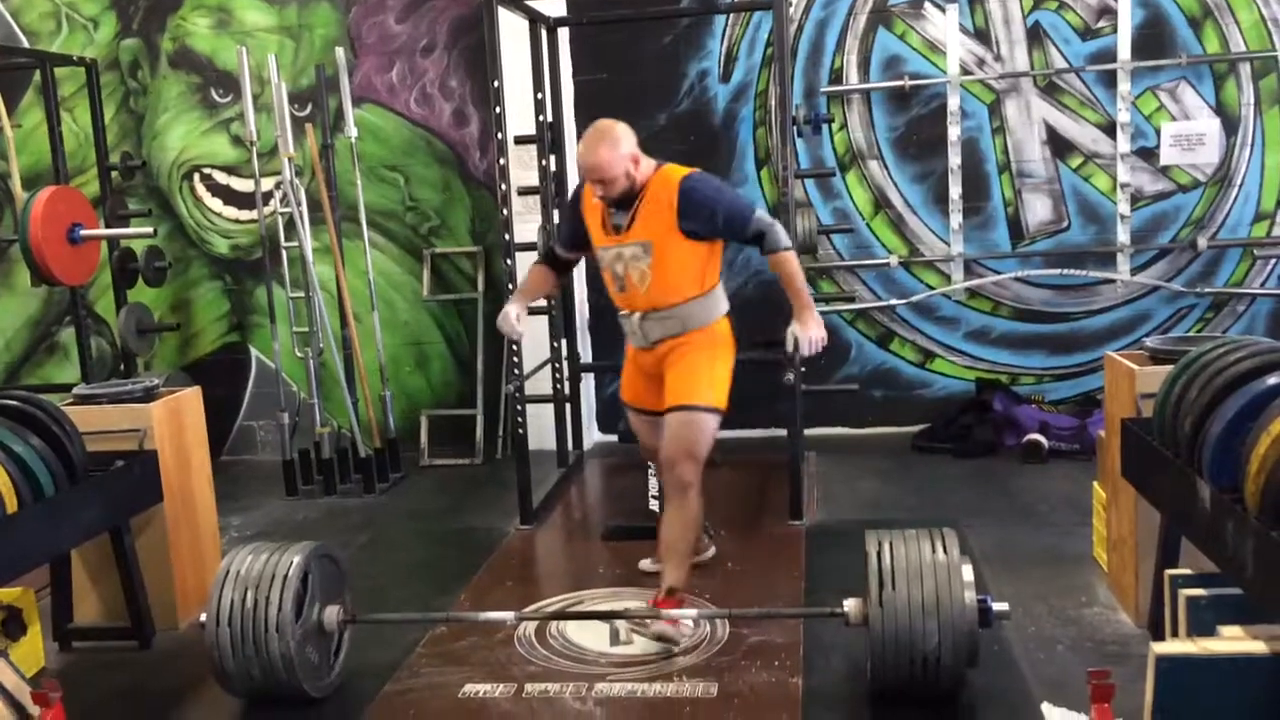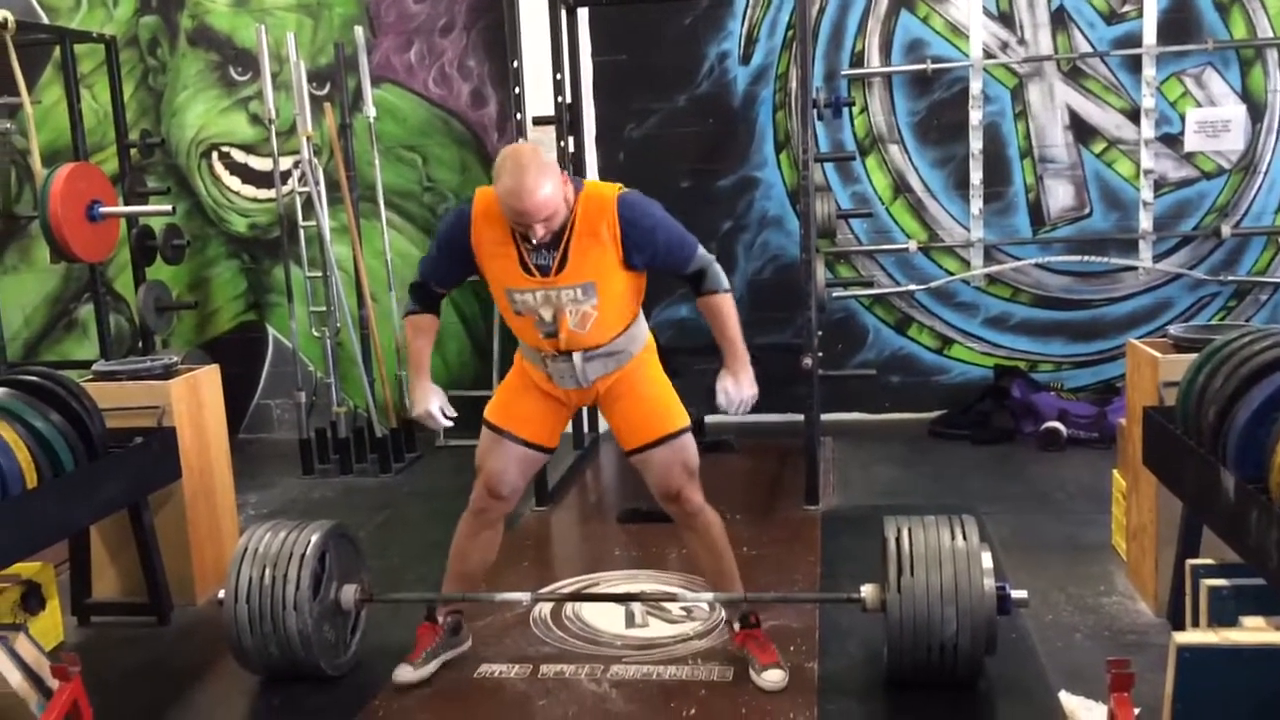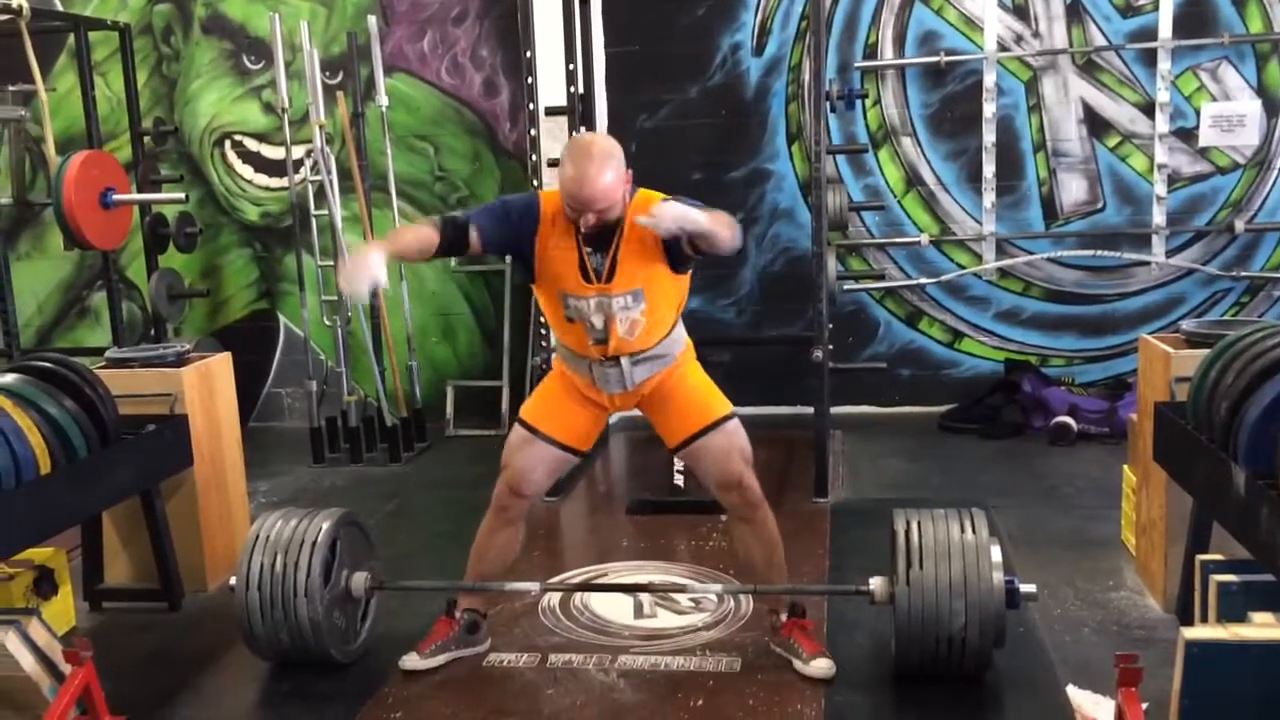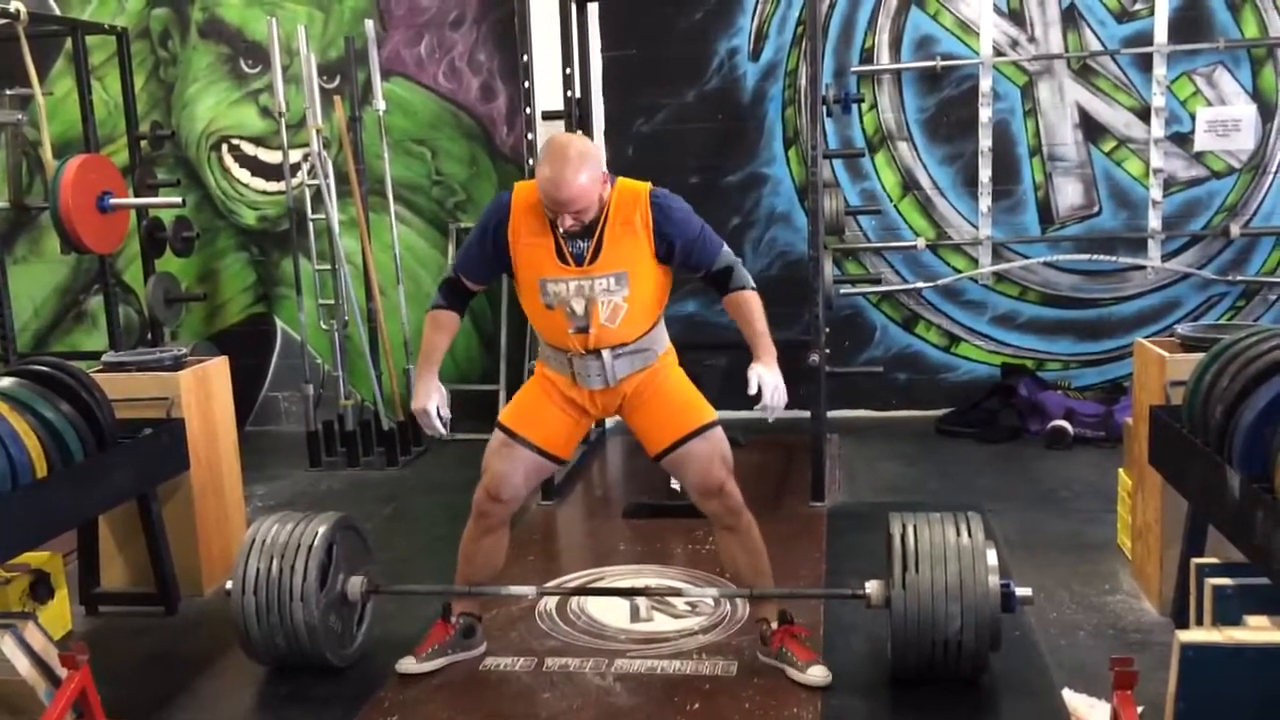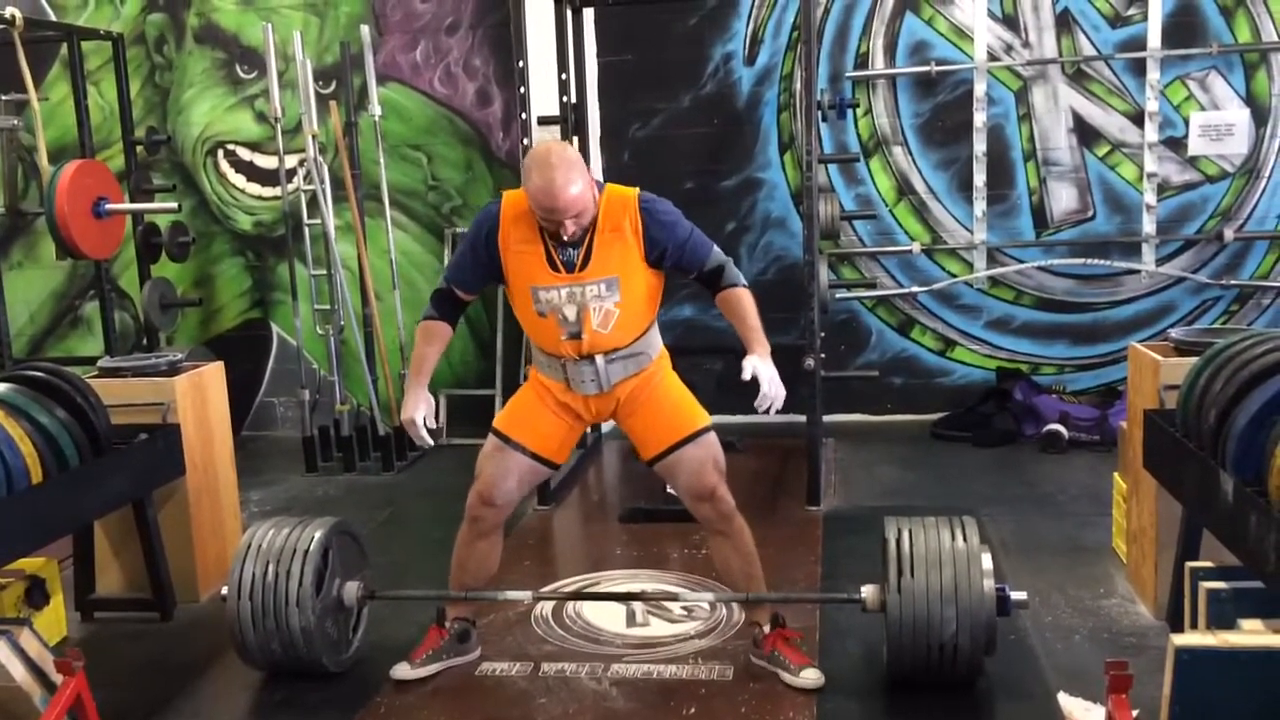
dt=1s
person 1, frame 1
left shoulder: (688, 191)
right shoulder: (588, 200)
left elbow: (769, 233)
right elbow: (556, 257)
left wrist: (805, 311)
right wrist: (519, 300)
left hip: (697, 340)
right hip: (641, 344)
left knee: (682, 467)
right knee: (657, 453)
left ankle: (670, 600)
right ankle: (690, 538)
person 1, frame 2
left shoulder: (620, 212)
right shoulder: (472, 222)
left elbow: (702, 270)
right elbow: (425, 294)
left wrist: (737, 362)
right wrist: (421, 380)
left hip: (623, 363)
right hip: (540, 370)
left knee: (684, 498)
right knee: (489, 498)
left ankle: (746, 628)
right ankle: (444, 625)
person 1, frame 3
left shoulder: (659, 216)
right shoulder: (534, 216)
left elbow: (725, 233)
right elbow: (451, 232)
left wrist: (693, 221)
right wrist: (380, 249)
left hip: (665, 368)
right hip: (579, 374)
left knee: (741, 488)
right knee: (512, 495)
left ankle: (787, 622)
right ankle: (464, 622)
person 1, frame 4
left shoulder: (652, 209)
right shoulder: (510, 214)
left elbow: (727, 273)
right elbow: (455, 290)
left wrist: (765, 356)
right wrist: (426, 376)
left hip: (647, 369)
right hip: (559, 377)
left knee: (721, 495)
right knee: (492, 499)
left ankle: (776, 633)
right ankle: (460, 627)
person 1, frame 5
left shoulder: (642, 214)
right shoulder: (499, 223)
left elbow: (719, 273)
right elbow: (447, 301)
left wrist: (759, 351)
right wrist: (417, 386)
left hip: (640, 374)
right hip: (554, 383)
left knee: (713, 499)
right knee: (485, 504)
left ankle: (769, 636)
right ankle: (455, 632)
